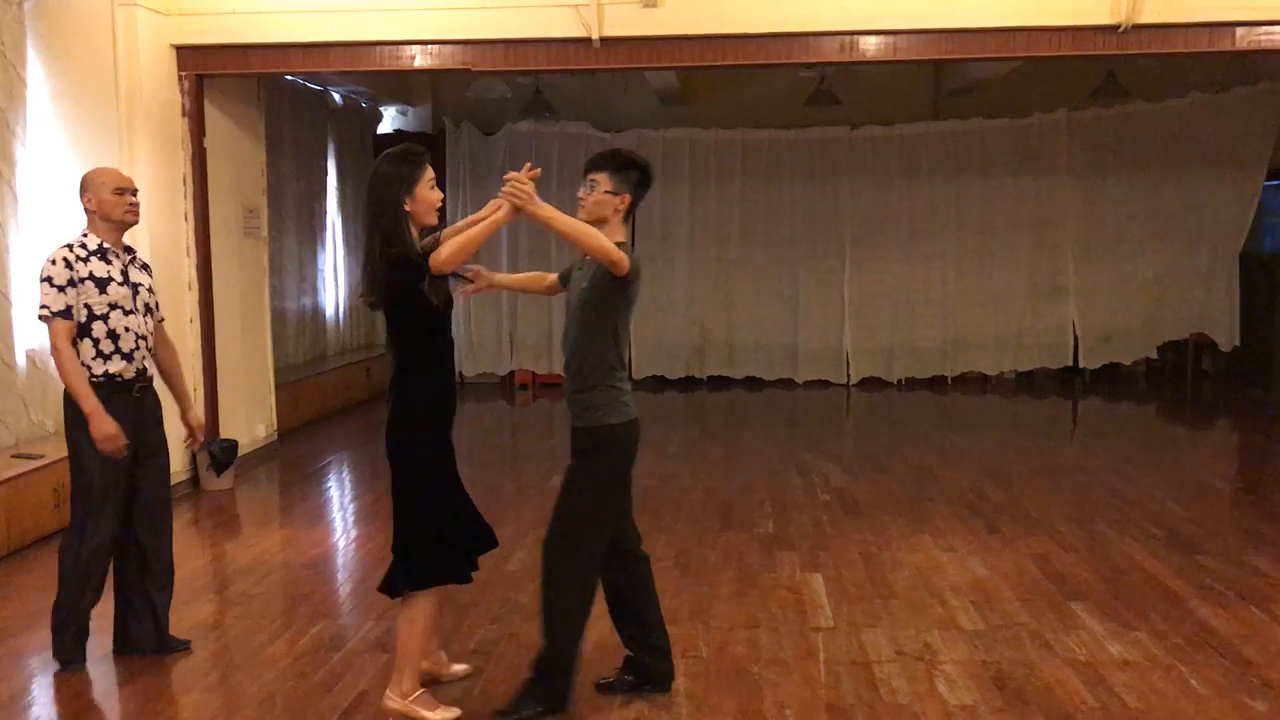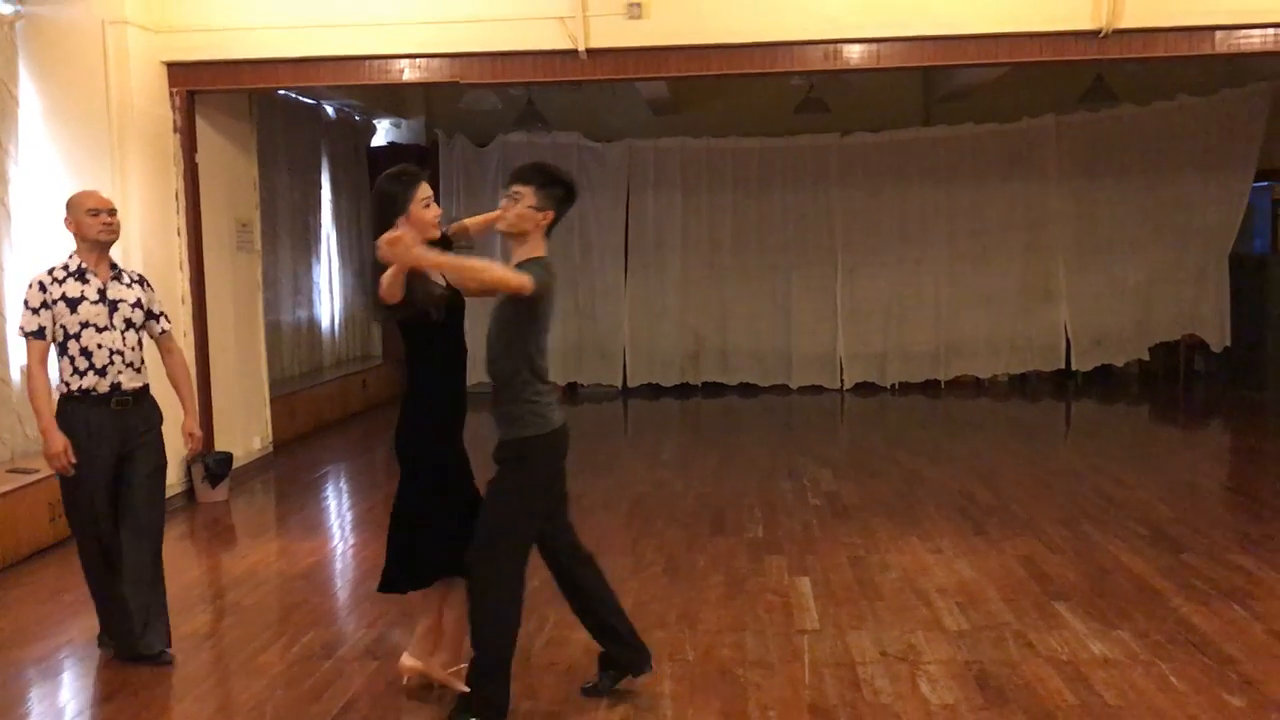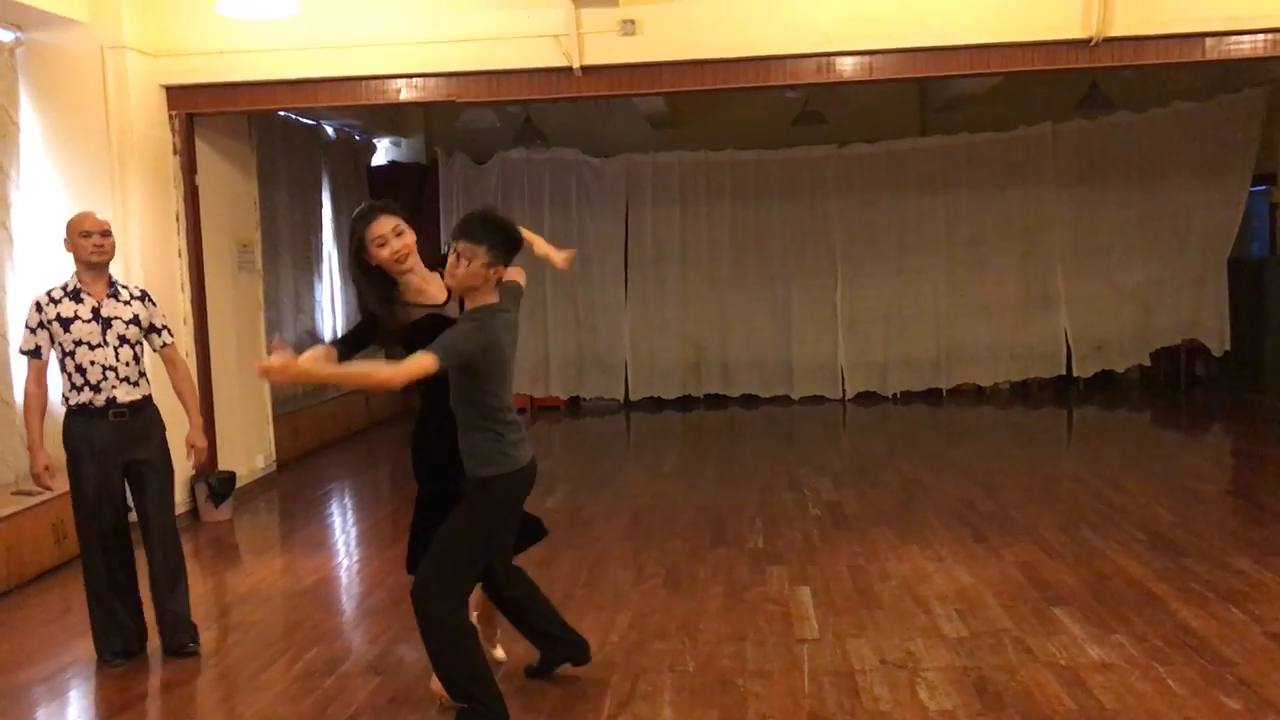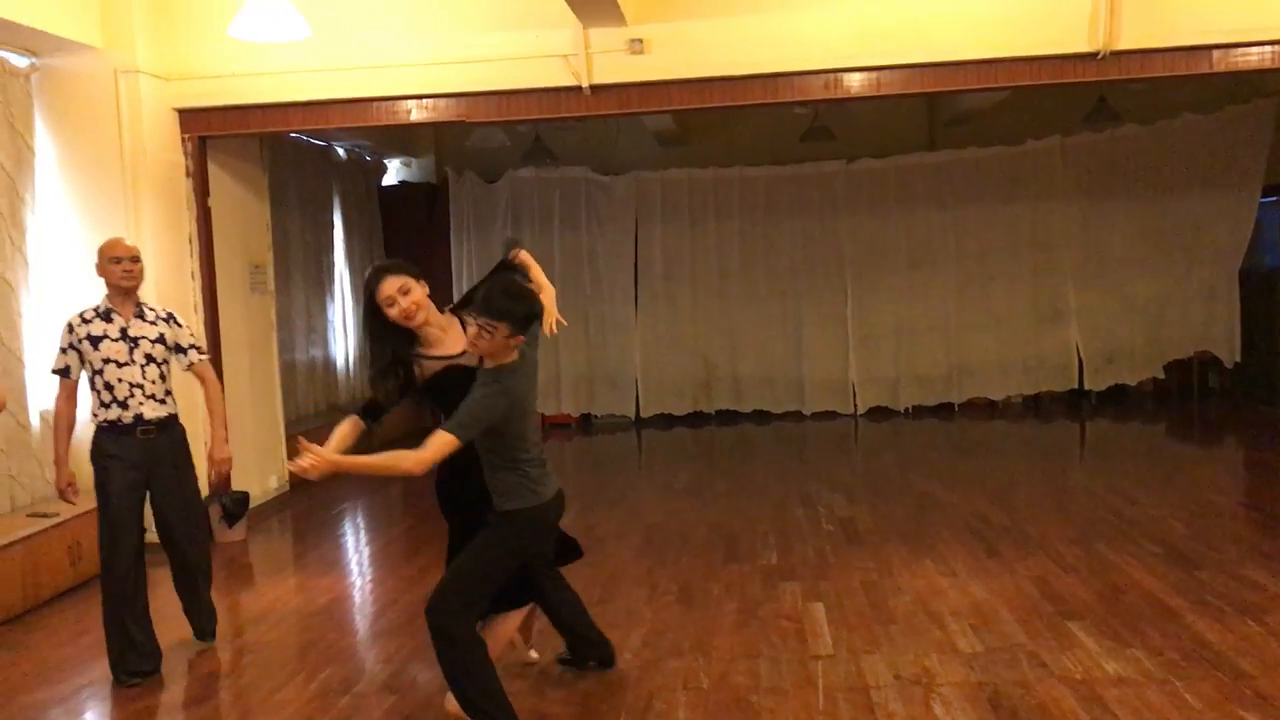
dt=0.3s
person 1, frame 1
left shoulder: (619, 264)
right shoulder: (585, 264)
left elbow: (609, 255)
right elbow: (552, 282)
left wrist: (538, 210)
right wrist: (496, 281)
left hip: (607, 428)
right hip: (597, 425)
left knee: (567, 550)
right knee: (617, 547)
right ankle: (651, 664)
person 1, frame 2
left shoulder: (536, 274)
right shoulder: (521, 270)
left elbow: (510, 280)
right elbow: (485, 281)
left wrist: (425, 259)
right wrist: (432, 267)
left hip: (531, 440)
right hip: (536, 435)
left knee: (491, 563)
right knee: (563, 549)
right ankle: (624, 652)
person 1, frame 3
left shoulder: (473, 334)
right shoulder: (506, 301)
left elbow: (396, 374)
right elbow: (518, 273)
left wrist: (305, 372)
left hip: (498, 478)
right hip: (511, 465)
left knee: (435, 591)
right knee: (494, 565)
right ankle: (561, 643)
person 1, frame 4
left shoulder: (493, 395)
right shoulder: (529, 344)
left elbow: (419, 461)
right elbow: (542, 303)
left wrist: (334, 462)
left hip: (520, 511)
right hip: (543, 497)
left knee: (448, 610)
right knee: (541, 573)
right ankle: (591, 648)
person 2, frame 1
left shoulder: (410, 250)
right shoulder: (400, 260)
left elbow: (444, 239)
right elbow: (441, 259)
left wrist: (497, 205)
right wrist: (505, 212)
left hip: (421, 419)
right hip: (421, 424)
left knee: (437, 544)
right knee: (435, 551)
left ankle: (427, 655)
person 2, frame 2
left shoulder: (429, 263)
right shoulder: (411, 274)
left elbow: (461, 228)
right elbow: (388, 294)
right wrist: (395, 267)
left hip: (436, 424)
right hip: (430, 430)
left knee: (452, 545)
right knee: (464, 549)
left ankle: (423, 651)
right ankle: (440, 655)
person 2, frame 3
left shoulder: (450, 275)
right shoulder: (389, 310)
right elbow: (338, 348)
left wrist: (544, 249)
right wrist: (296, 364)
right hip: (443, 438)
left ankle: (482, 620)
person 2, frame 4
right shoulder: (406, 368)
left elbow: (516, 256)
right elbow: (363, 416)
left wrist: (545, 292)
right wrist: (327, 455)
right hip: (467, 480)
right knee: (510, 589)
left ankle: (518, 641)
person 3, frame 1
left shoulder: (139, 266)
right shoulder: (65, 261)
left elbow: (160, 342)
right elbow: (61, 345)
left wrist: (187, 405)
right wrist: (94, 414)
left hip: (142, 401)
right hip: (98, 404)
left knee: (150, 521)
right knee: (95, 523)
left ankle: (143, 630)
right ankle: (69, 634)
person 3, frame 2
left shoulder: (138, 283)
right shoulder: (47, 285)
left elbow: (170, 350)
right elbow: (36, 363)
left wrist: (190, 413)
right wrist: (50, 429)
left hip: (140, 411)
right hip: (85, 416)
left knee: (144, 526)
right knee: (96, 527)
left ankle: (146, 636)
right ankle: (116, 624)
person 3, frame 3
left shoulder: (140, 299)
right shoulder: (47, 305)
left elbow: (174, 362)
right elbow: (35, 381)
left wrist: (196, 424)
right wrist: (36, 447)
left hip: (142, 422)
right hip: (88, 429)
left knee: (161, 526)
right knee: (102, 536)
left ankle: (178, 630)
right ankle: (117, 639)
person 3, frame 4
left shoulder: (168, 321)
right shoulder: (80, 327)
left elbow: (208, 379)
right elbow: (66, 399)
left wrist: (220, 438)
right wrist: (62, 462)
left hip: (167, 439)
right hip: (115, 446)
left knee: (188, 537)
right knee: (121, 552)
left ankle: (202, 620)
right ankle: (133, 658)
